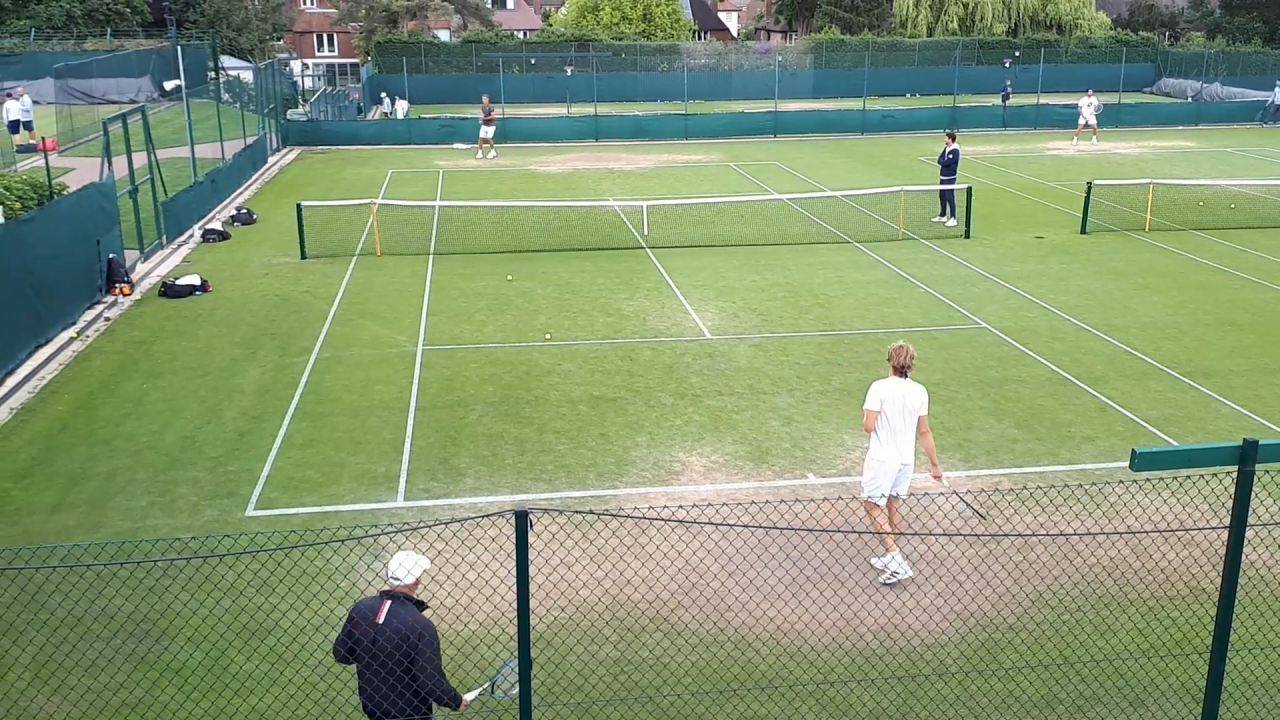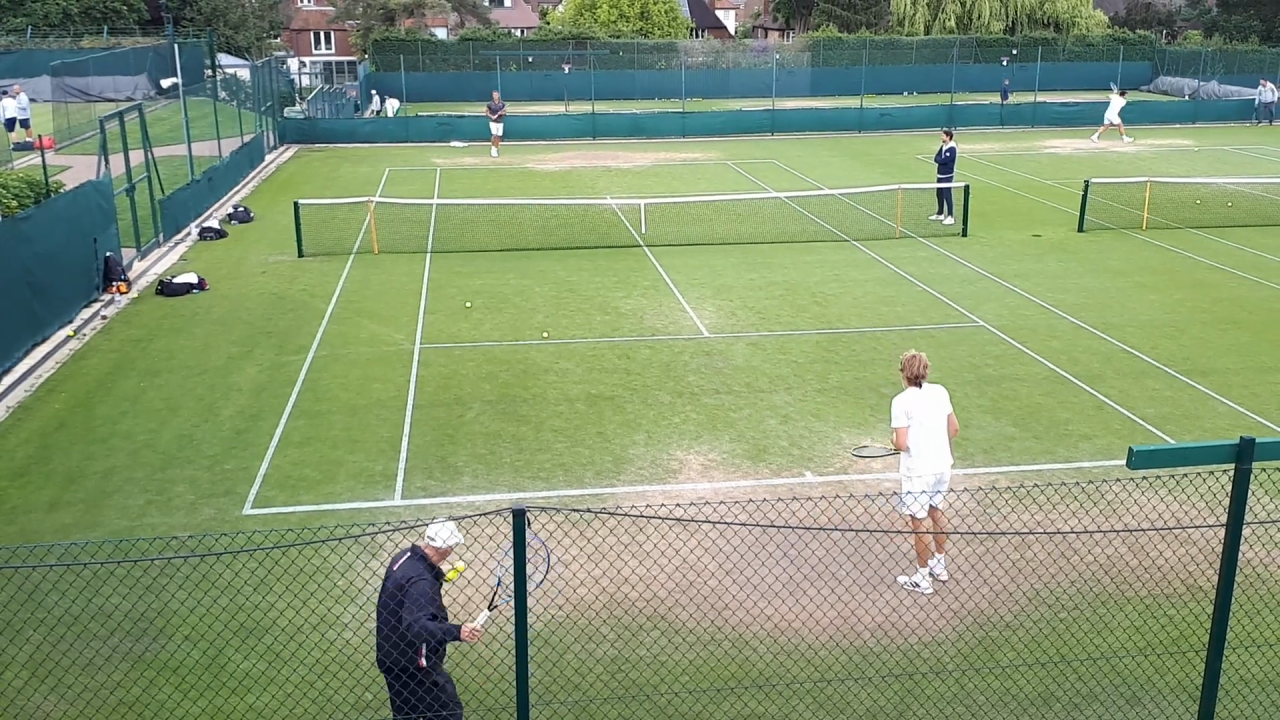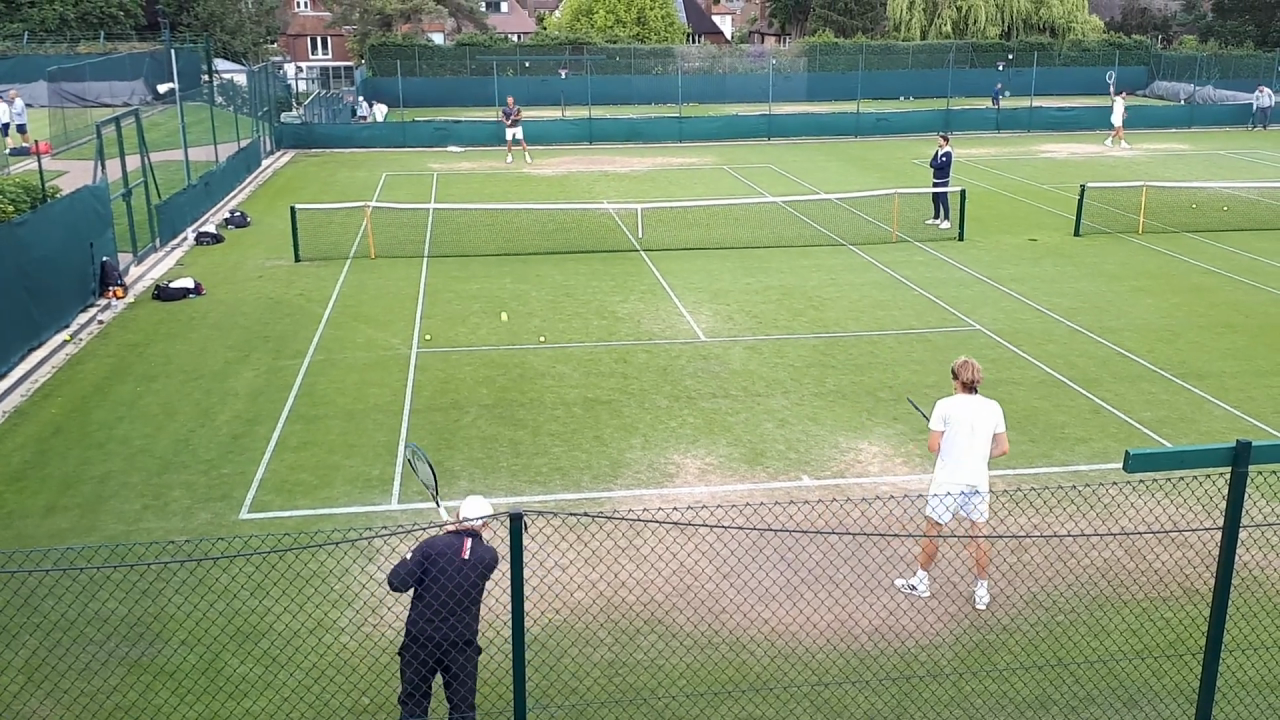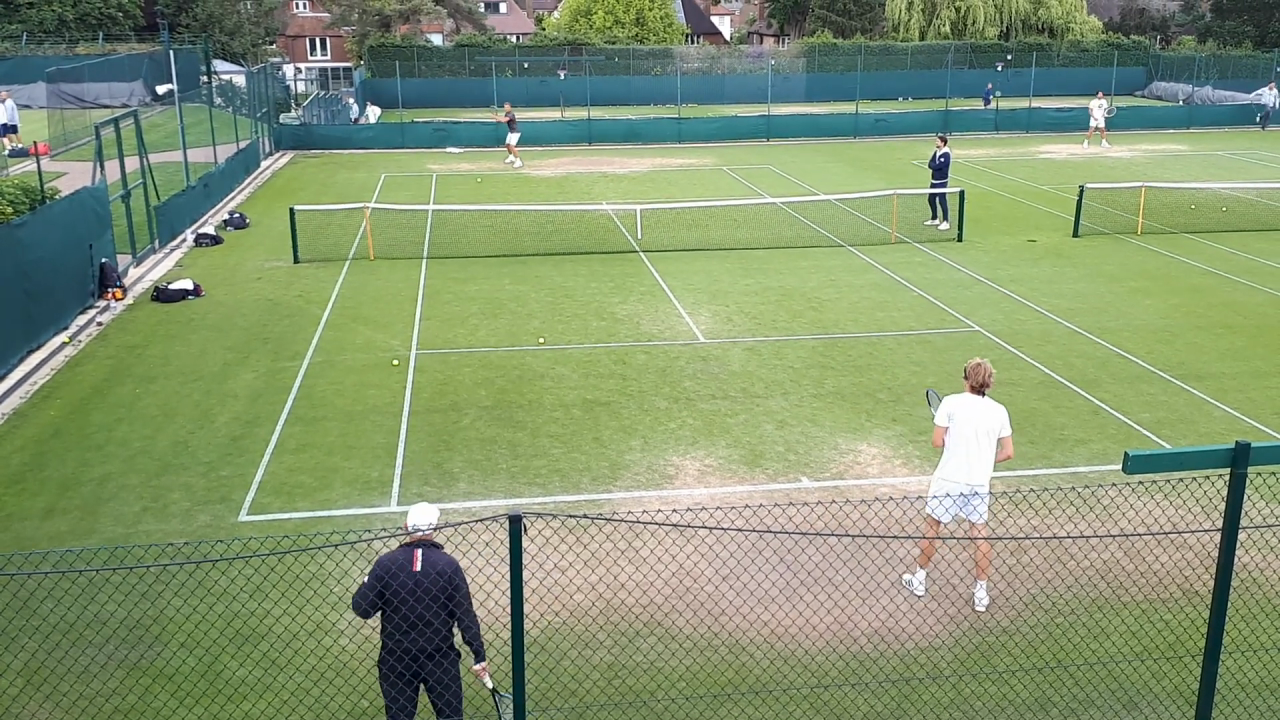
dt=0.7s
person 1, frame 1
left shoulder: (879, 387)
right shoulder: (919, 392)
left elbow: (868, 426)
right elbow: (924, 432)
left wrist: (866, 416)
right wrist: (935, 464)
left hip: (881, 460)
right hip: (905, 460)
left knee: (874, 508)
right knee: (893, 506)
left ankle: (897, 563)
right ankle: (891, 559)
person 1, frame 2
left shoulder: (902, 401)
right shoulder: (940, 392)
left elbow: (902, 444)
right elbow: (954, 429)
left wrist: (895, 439)
left hip: (918, 472)
right hip: (942, 467)
left knee: (919, 524)
right knee: (936, 513)
left ankle: (923, 578)
right ankle: (939, 563)
person 1, frame 3
left shoulder: (945, 406)
right shoulder: (993, 407)
left elbow: (933, 447)
right elbow: (1003, 448)
left hip: (948, 481)
right hip: (978, 482)
left knee: (933, 529)
right knee: (978, 533)
left ankle: (921, 581)
right ankle: (982, 591)
person 1, frame 4
left shoulder: (951, 403)
right shoulder: (999, 411)
left elbow: (937, 442)
right elbow: (1008, 453)
left hip: (949, 479)
right hip: (979, 483)
left knee: (932, 527)
right knee: (979, 534)
left ankle: (919, 580)
right ankle: (981, 593)
person 2, frame 1
left shoulder: (361, 608)
right shoulder: (420, 626)
left elbow: (340, 654)
right elbow: (431, 684)
right wrist: (457, 701)
left hip: (372, 703)
person 2, frame 2
left shoulder: (405, 557)
right shoulder: (422, 581)
right elbow: (417, 627)
right wrist: (457, 632)
left hip: (391, 658)
right hip: (416, 666)
person 2, frame 3
left shoulder: (433, 545)
right shoulder: (488, 556)
left elbow: (397, 582)
right wrist: (457, 532)
left hip: (419, 639)
right hip: (460, 643)
person 2, frame 4
left shoulder: (386, 563)
right shoulder: (448, 565)
left elbow: (362, 607)
right elbow: (465, 614)
right wrist: (479, 655)
left hip: (395, 656)
right hip: (438, 655)
